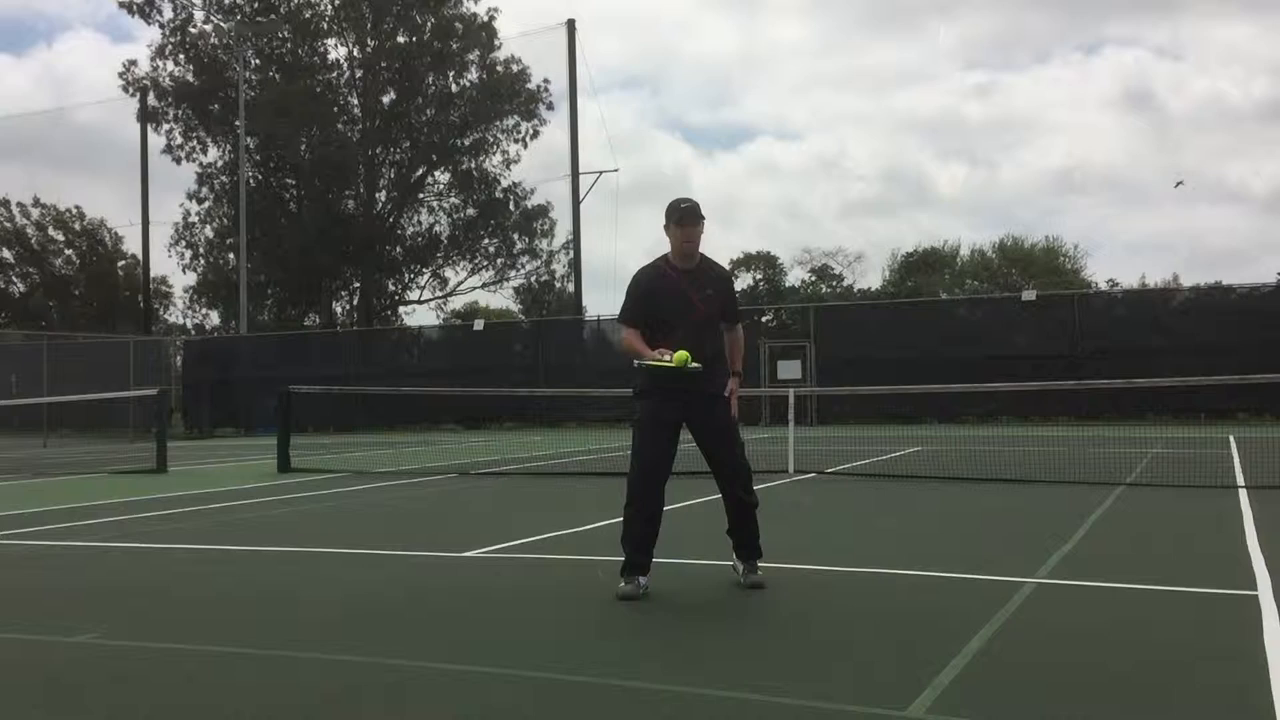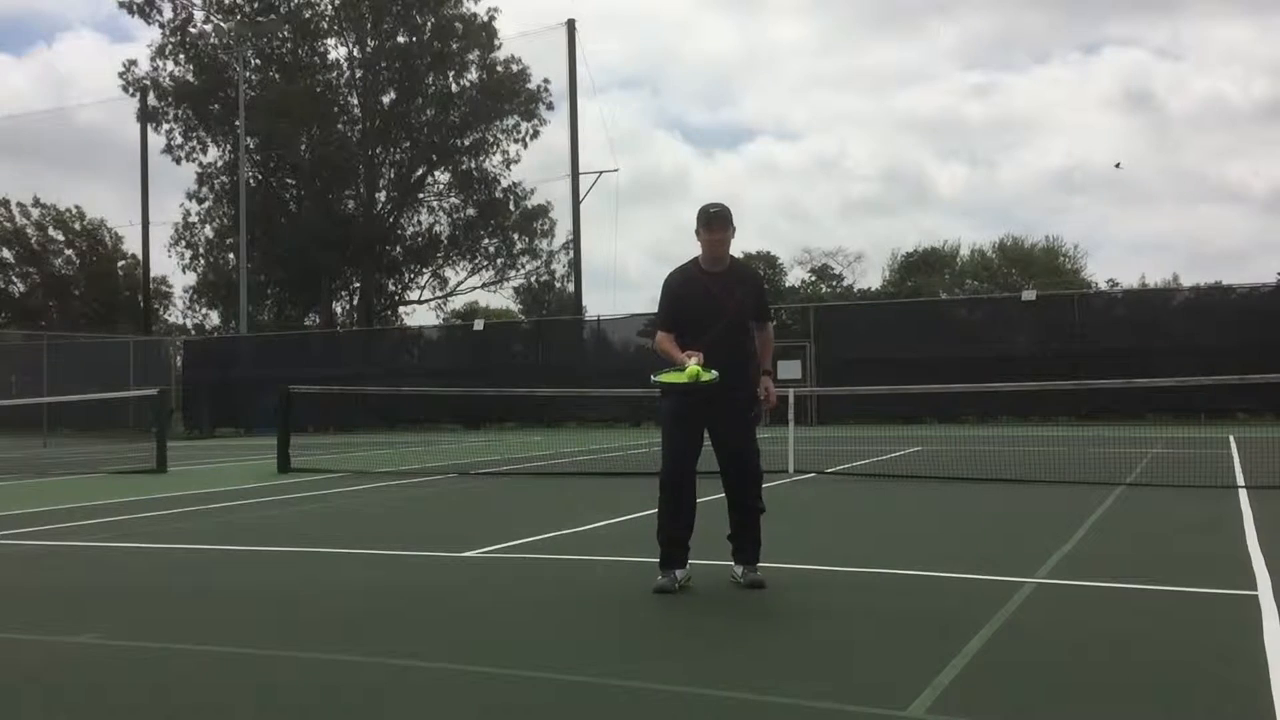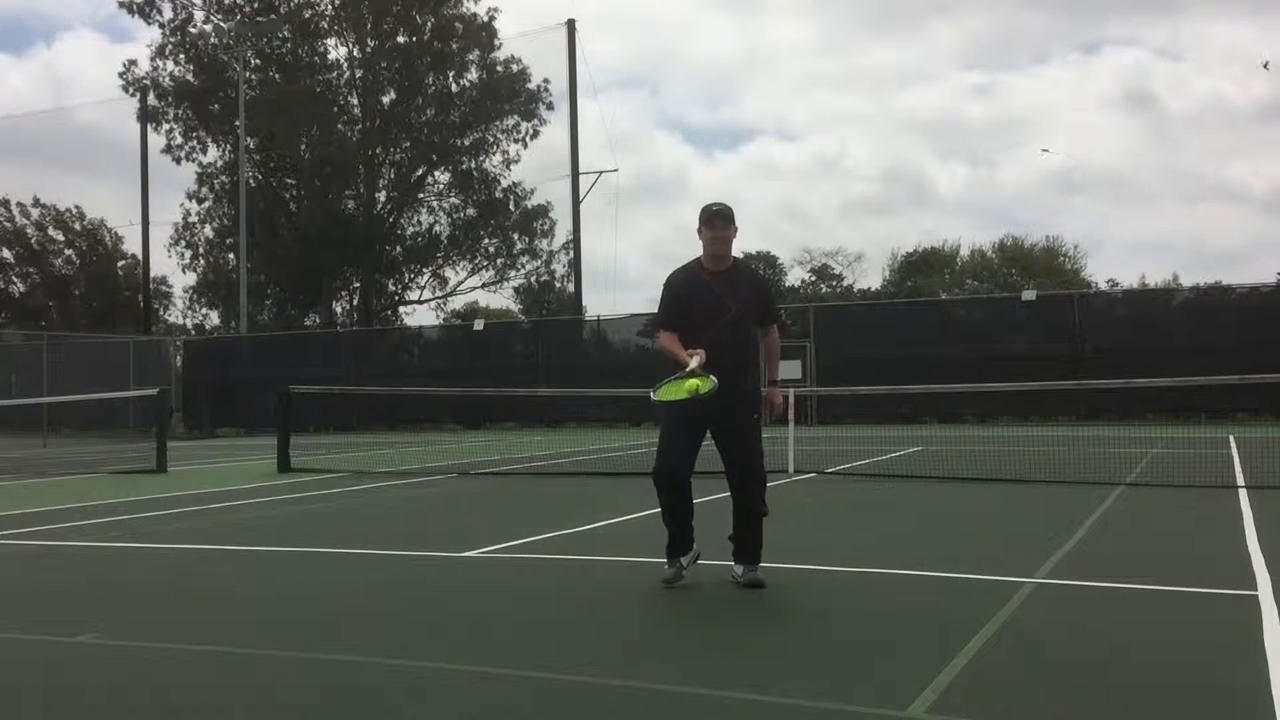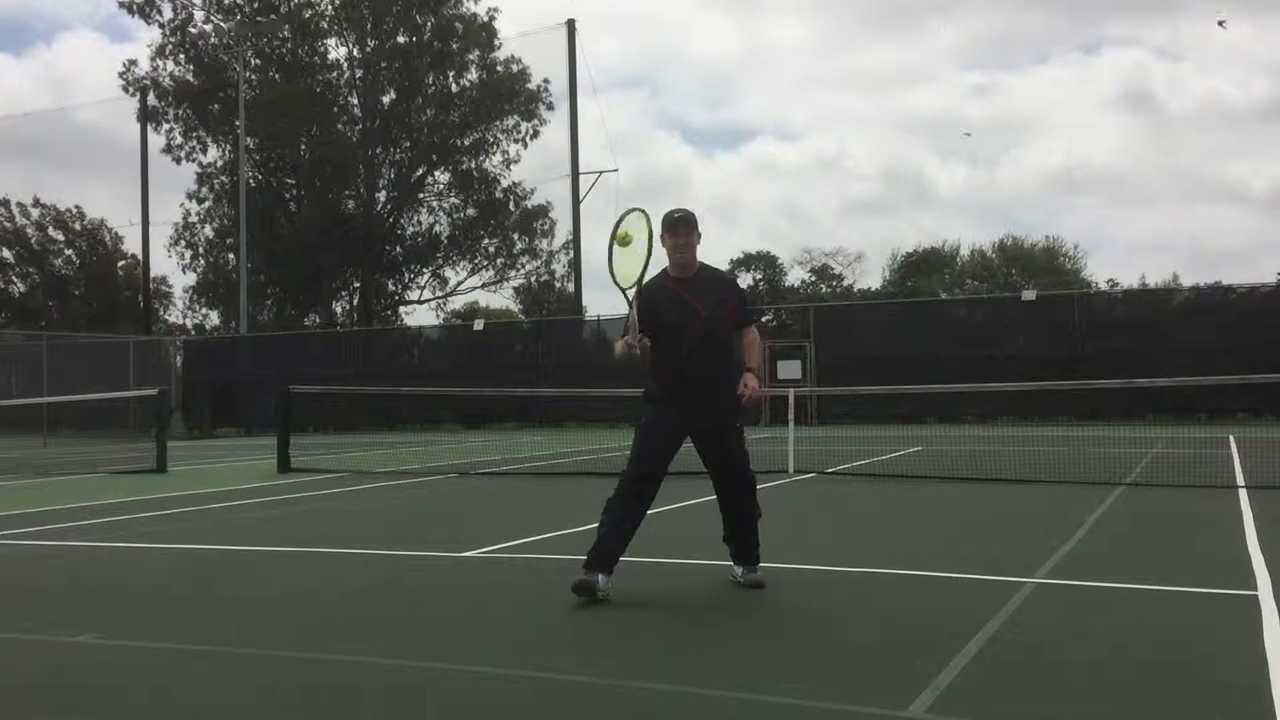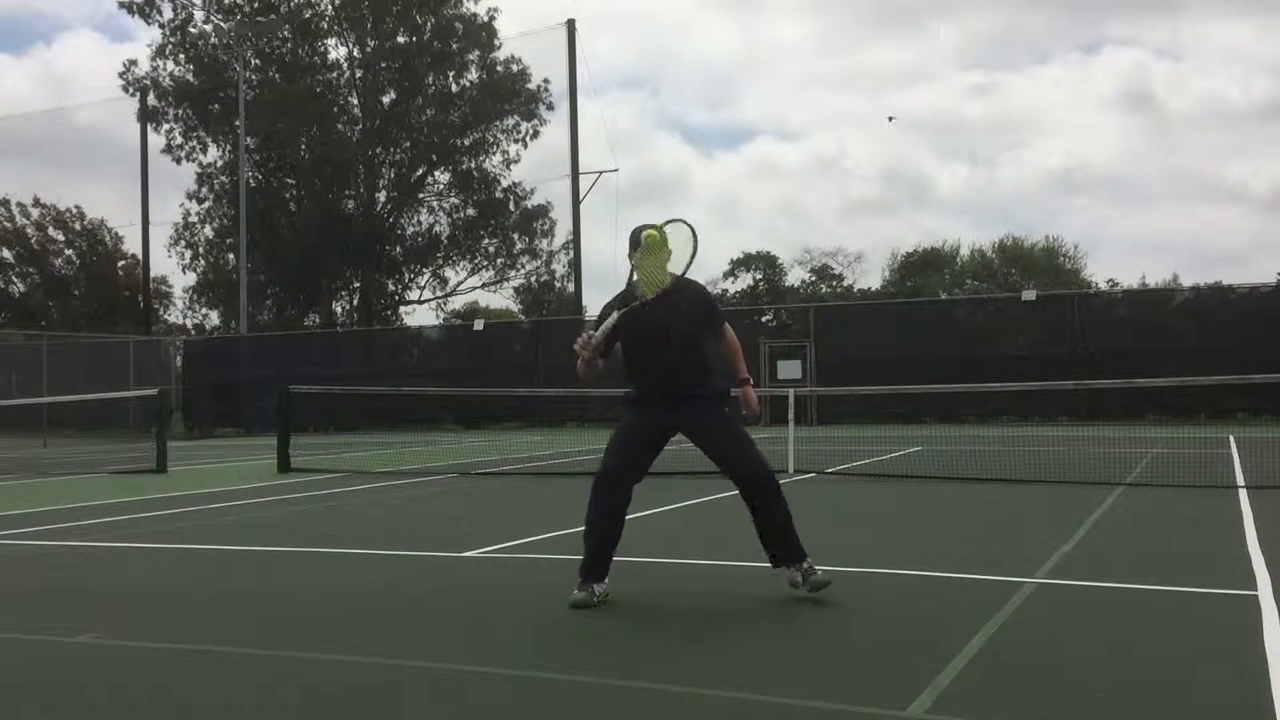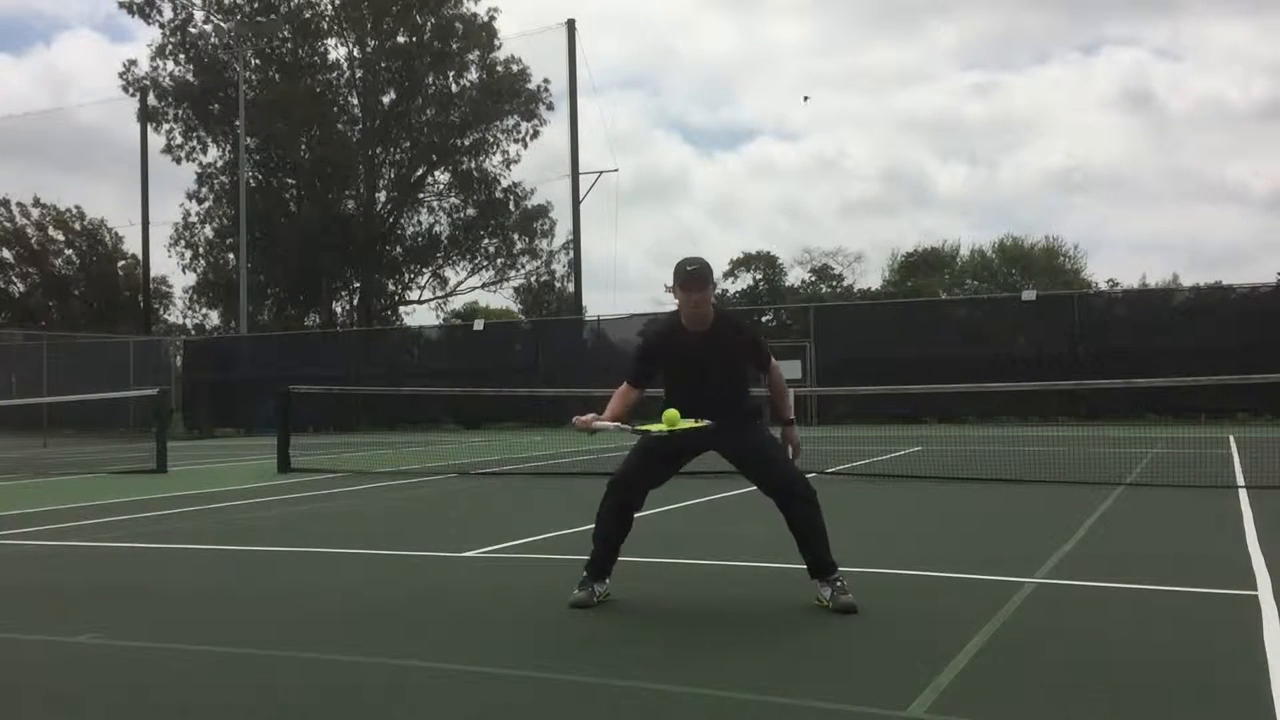
dt=0.3s
person 1, frame 1
left shoulder: (719, 277)
right shoulder: (647, 279)
left elbow: (733, 331)
right elbow: (628, 334)
left wrist: (734, 376)
right wrist: (651, 355)
left hip: (711, 393)
right hip: (658, 393)
left knee: (735, 475)
right knee: (646, 479)
left ankle: (747, 558)
right ankle: (635, 571)
person 1, frame 2
left shoulder: (749, 278)
right shoulder: (678, 281)
left elbow: (763, 328)
right elbow: (662, 336)
left wrist: (765, 374)
right wrist: (681, 358)
left hip: (736, 393)
right hip: (685, 393)
left knee: (744, 477)
right knee: (675, 475)
left ankle: (745, 560)
right ankle: (674, 565)
person 1, frame 3
left shoulder: (752, 280)
right shoulder: (680, 281)
left elbow: (768, 331)
right elbow: (664, 334)
left wrist: (772, 384)
right wrist: (684, 356)
left hip: (738, 396)
right hip: (688, 394)
left knee: (746, 478)
right knee: (669, 472)
left ankle: (746, 560)
right ankle: (681, 551)
person 1, frame 4
left shoulder: (723, 284)
right shoulder: (650, 292)
left elbow: (748, 331)
right elbow: (630, 343)
left wrist: (750, 372)
right wrist: (625, 347)
left hip: (718, 402)
right hip: (665, 402)
left knee: (736, 482)
right knee: (637, 480)
left ankle: (745, 560)
right ankle: (598, 570)
person 1, frame 5
left shoulder: (693, 294)
right shoulder: (618, 309)
left elbow: (723, 333)
right elbow: (593, 365)
left wrist: (744, 382)
right wrist: (584, 355)
left hip: (704, 401)
right hip: (647, 408)
left knee: (757, 475)
right knee: (610, 480)
left ankle: (794, 561)
right ankle: (593, 578)
person 1, frame 6
left shoulder: (736, 329)
right shoulder: (659, 338)
left elbow: (770, 368)
right elbow: (632, 388)
left wrist: (788, 422)
right wrist: (603, 418)
left hip: (738, 421)
left knee: (794, 487)
right knee: (623, 484)
left ankle: (827, 578)
right ankle: (596, 577)
